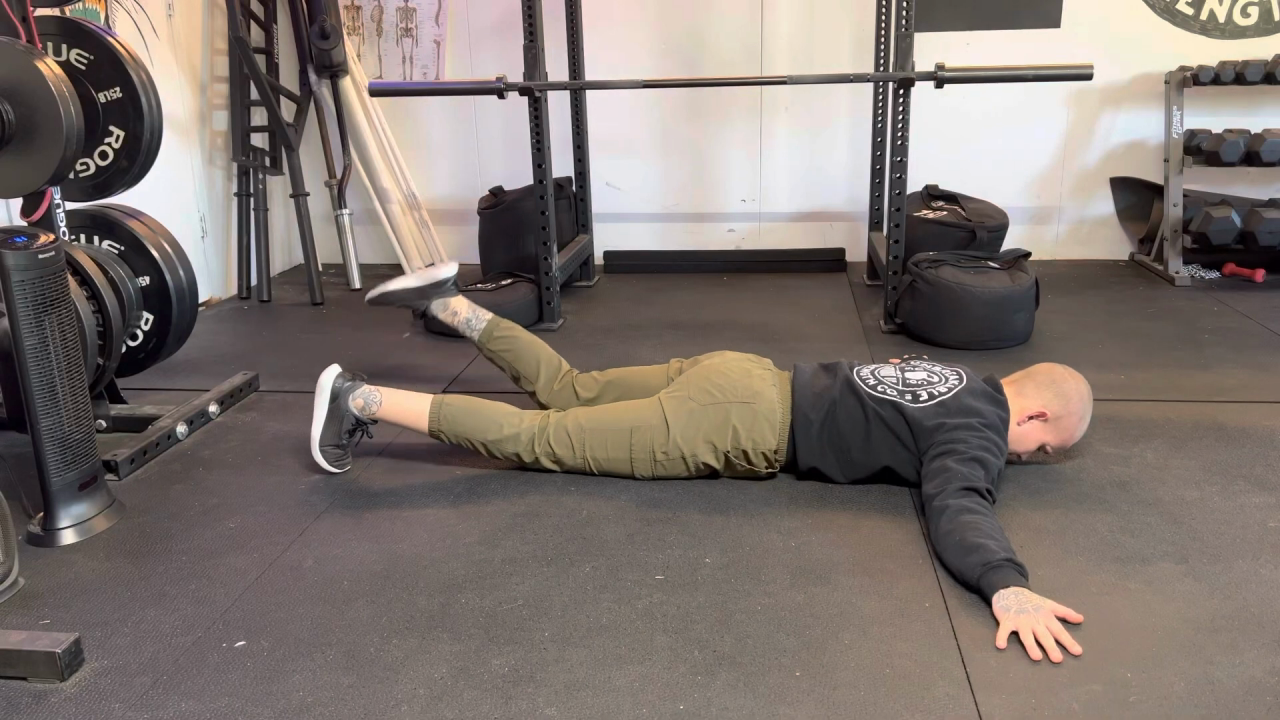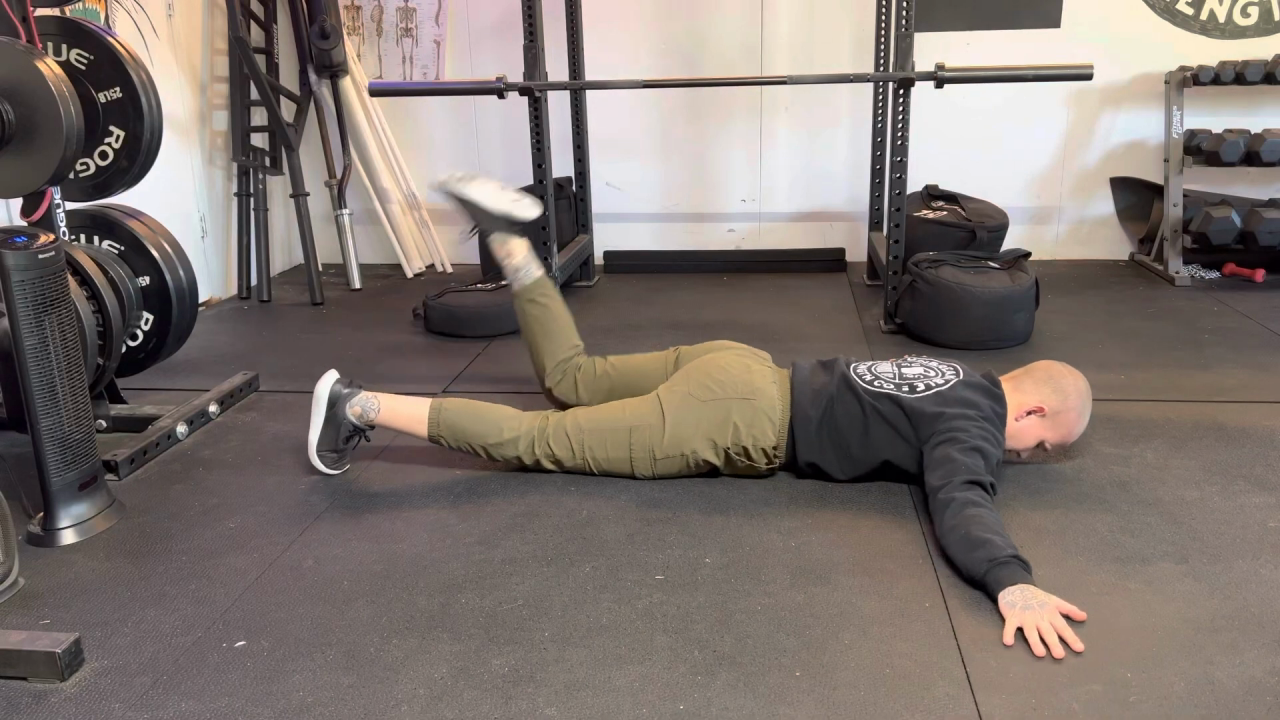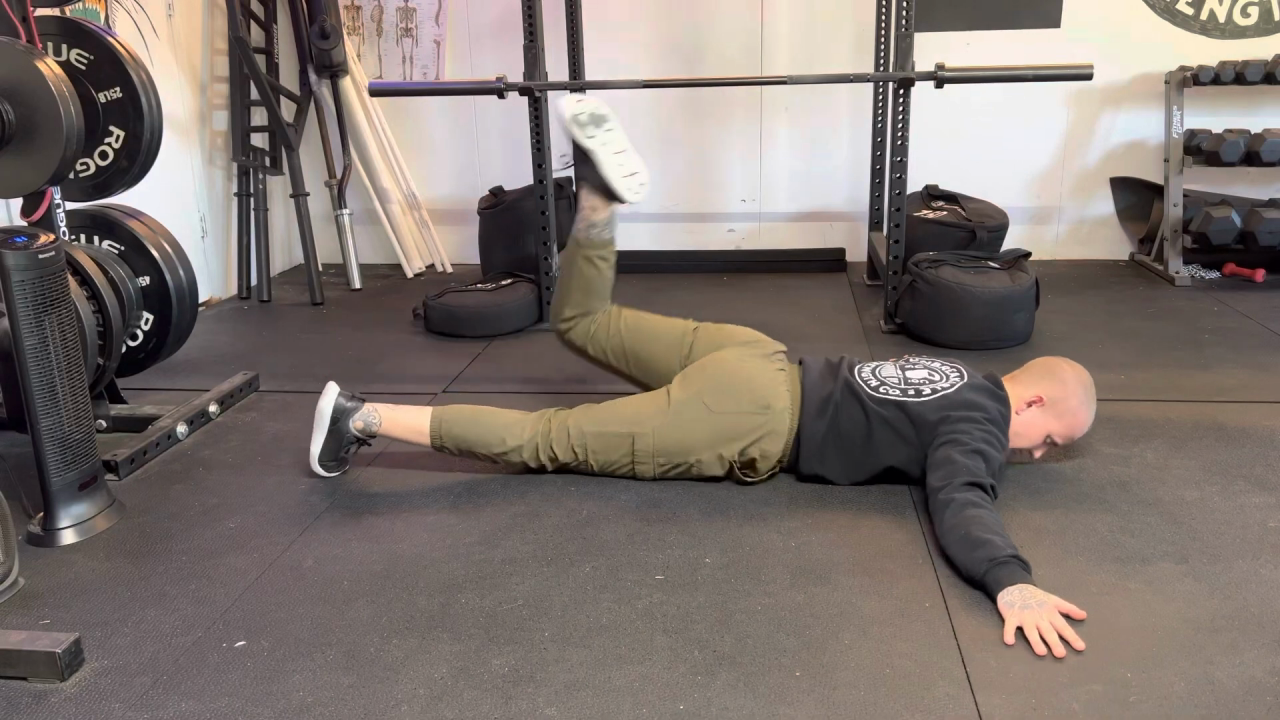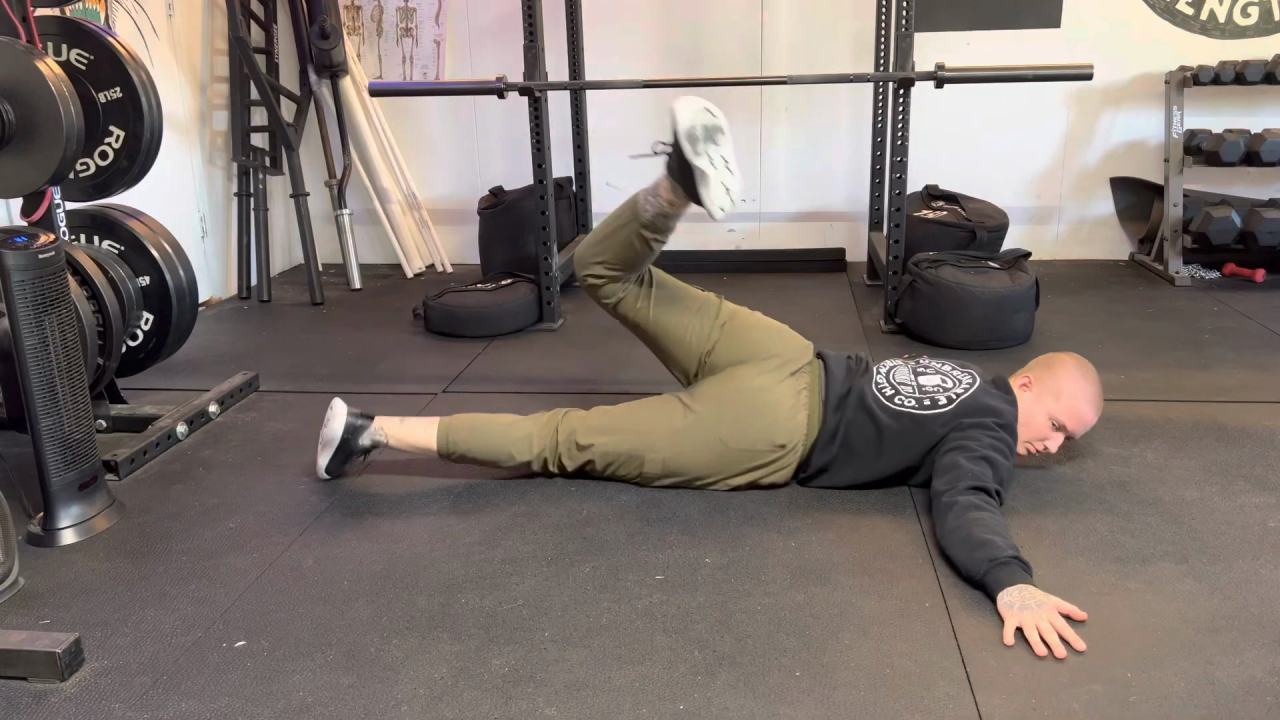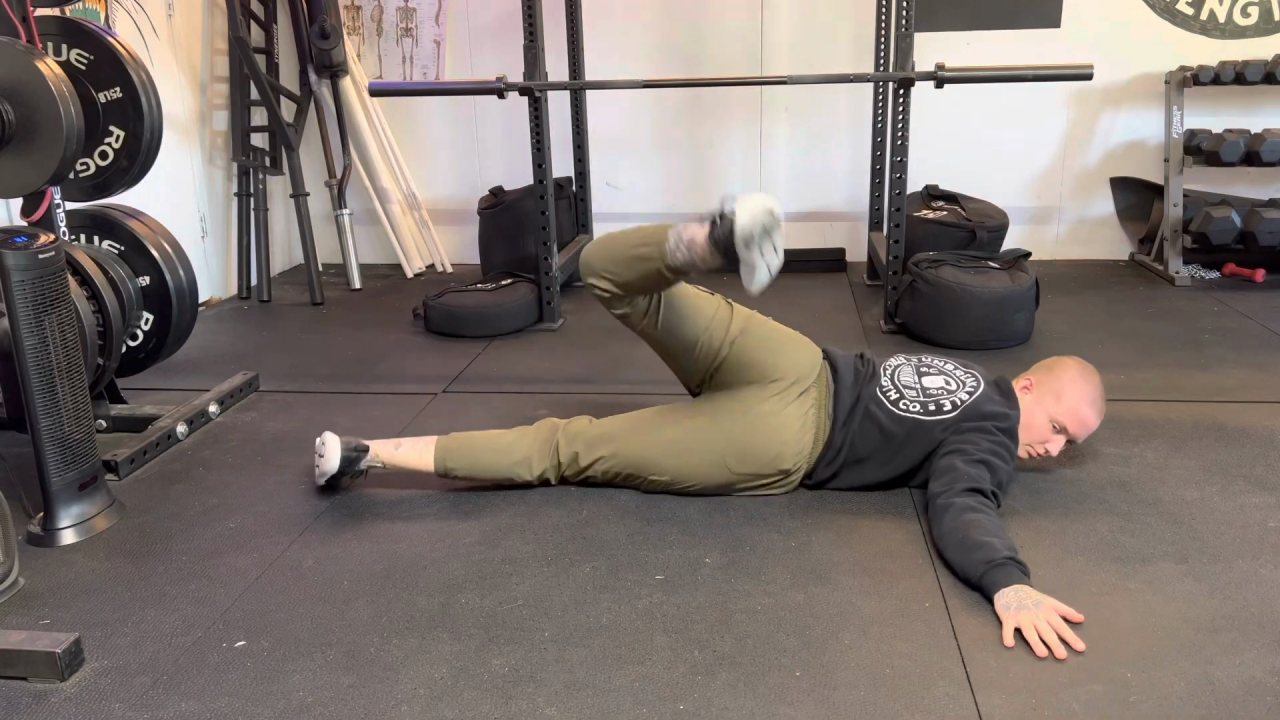
dt=0.2s
person 1, frame 1
left shoulder: (962, 383)
right shoulder: (978, 431)
right elbow: (955, 506)
right wrist: (1008, 586)
left hip: (739, 375)
right hip: (742, 421)
left knee: (567, 390)
right knee: (545, 439)
left ankle: (446, 301)
right ankle: (361, 399)
person 1, frame 2
left shoulder: (958, 379)
right shoulder: (973, 426)
right elbow: (960, 504)
right wrist: (1012, 583)
left hip: (741, 367)
right hip: (743, 419)
left knee: (567, 376)
right knee: (543, 439)
left ankle: (506, 231)
right ankle: (362, 405)
person 1, frame 3
left shoulder: (961, 377)
right shoulder: (976, 429)
right elbow: (961, 505)
right wrist: (1012, 584)
left hip: (752, 359)
right hip: (752, 418)
left knee: (583, 323)
right knee: (550, 441)
left ankle: (599, 183)
right ankle: (366, 418)
person 1, frame 4
left shoulder: (966, 384)
right shoulder: (987, 437)
right elbow: (963, 509)
right wrist: (1012, 585)
left hip: (780, 359)
right hip: (771, 426)
right knee: (566, 443)
right ankle: (411, 403)
person 1, frame 5
left shoulder: (966, 381)
right shoulder: (988, 445)
right elbow: (959, 510)
right wrist: (1010, 584)
left hip: (792, 366)
right hip: (783, 438)
right knee: (572, 449)
